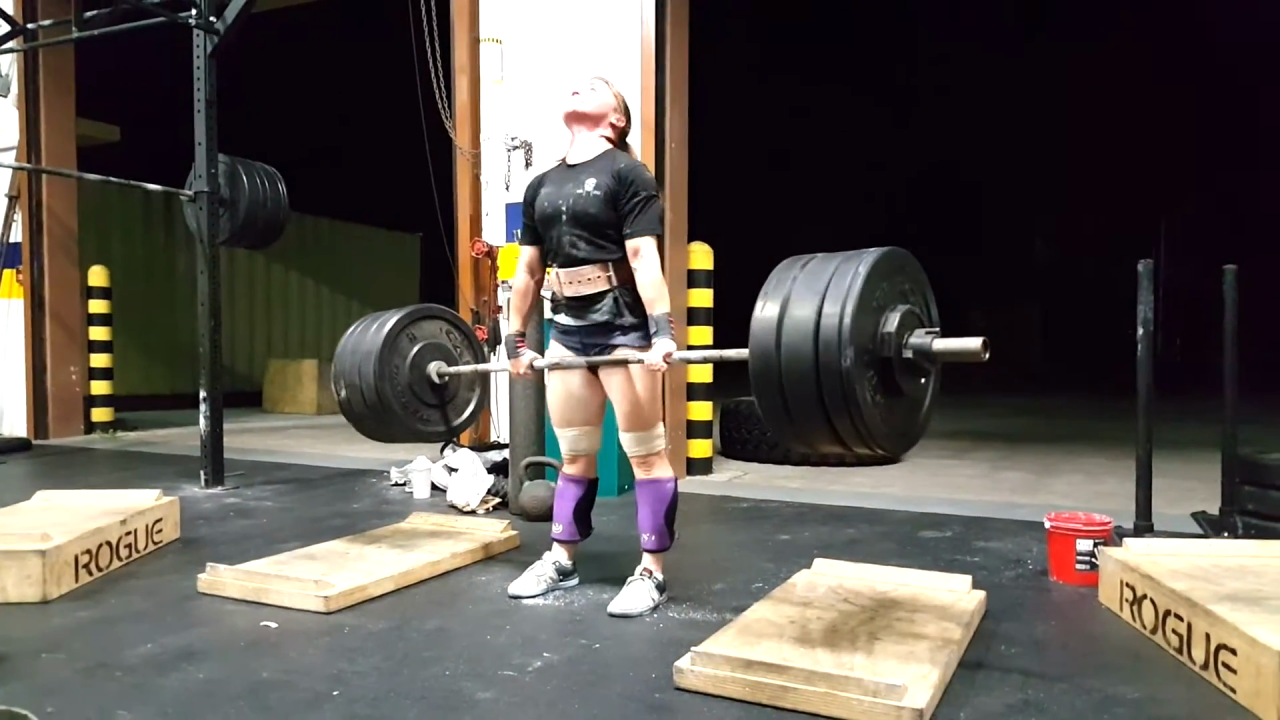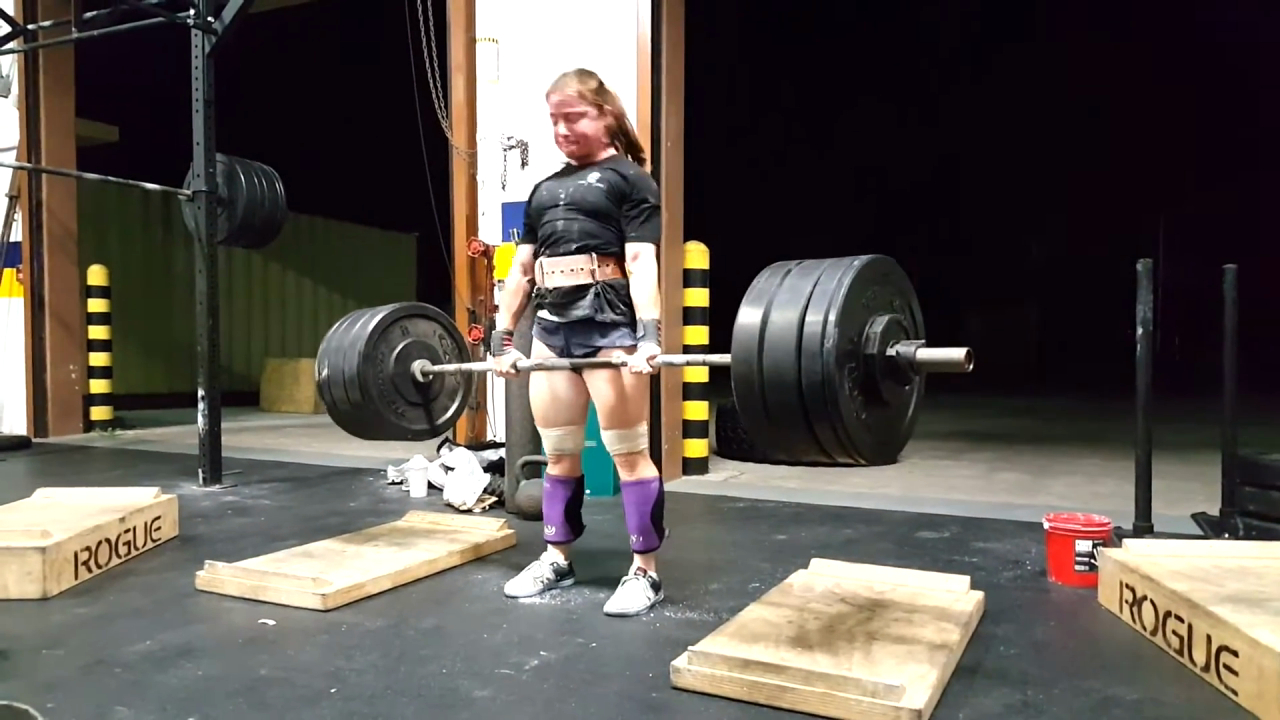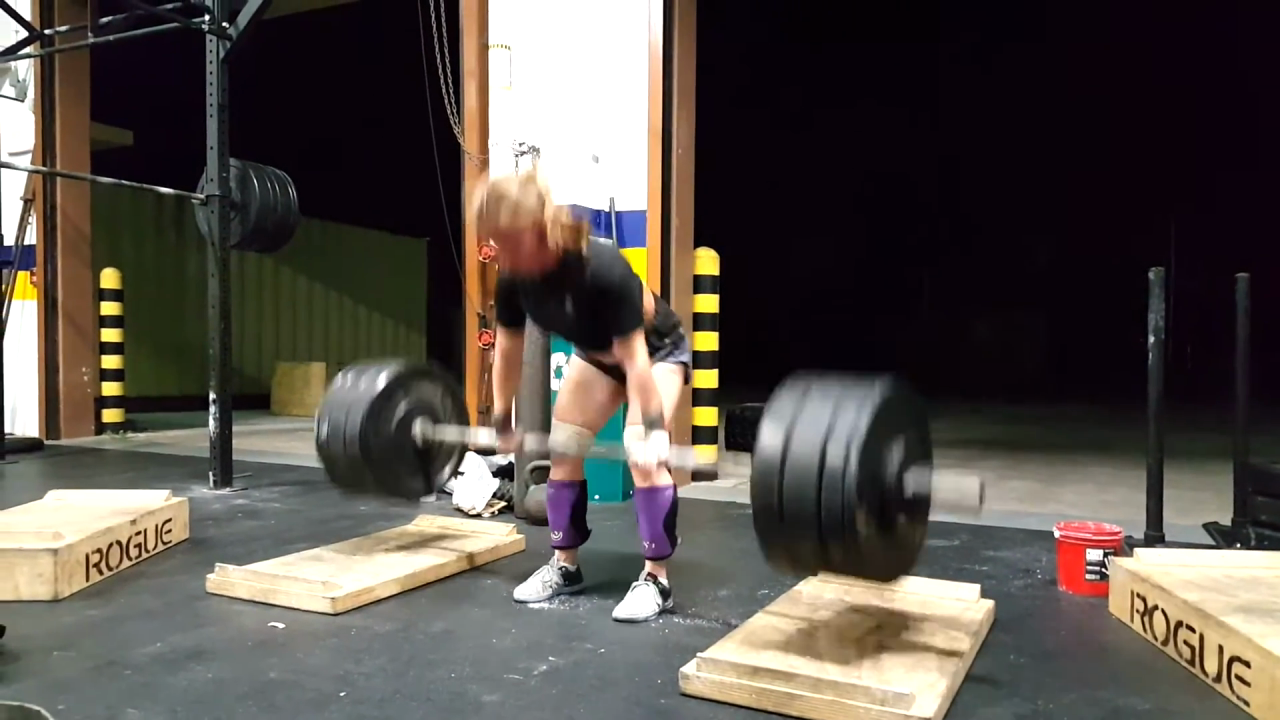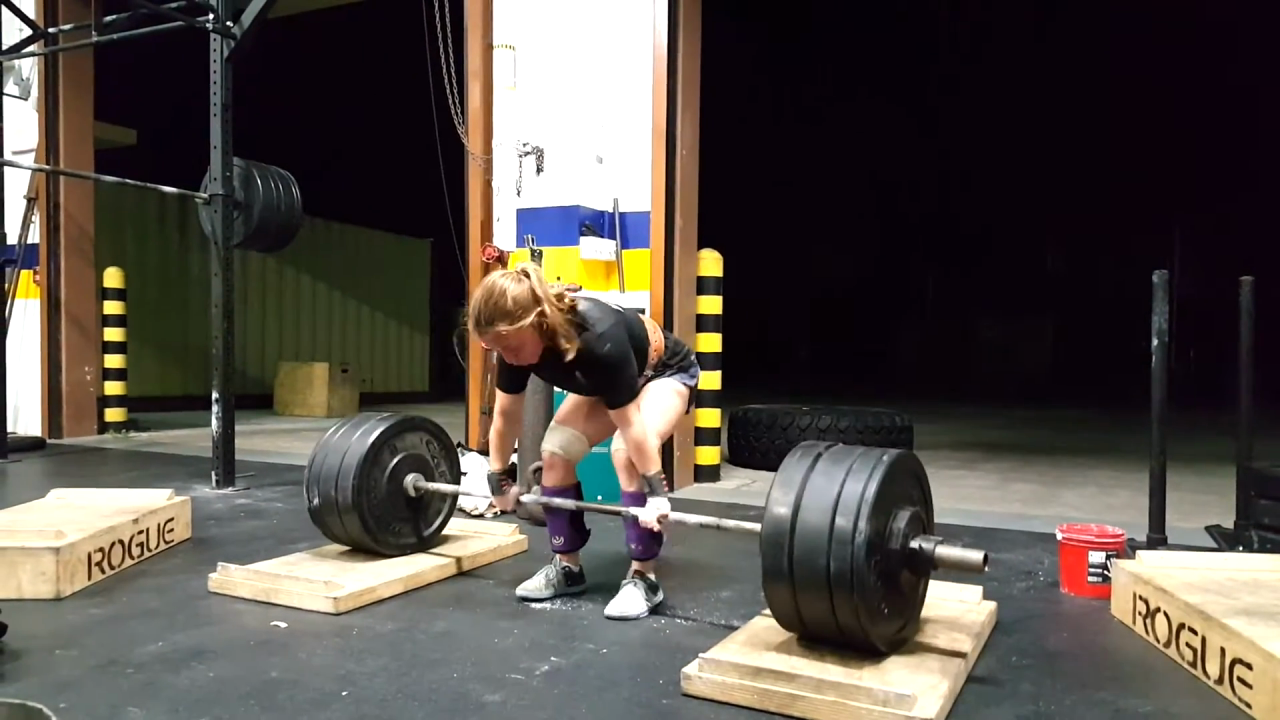
dt=0.5s
person 1, frame 1
left shoulder: (625, 172)
right shoulder: (541, 186)
left elbow: (644, 258)
right elbow: (527, 270)
left wrist: (662, 330)
right wrist: (516, 340)
left hip: (623, 323)
right hip: (567, 326)
left knee: (644, 450)
right knee: (574, 452)
left ankle: (652, 571)
right ankle: (561, 558)
person 1, frame 2
left shoulder: (630, 181)
right shoulder: (544, 189)
left elbow: (642, 264)
right elbow: (521, 269)
left wrist: (649, 333)
right wrist: (502, 337)
left hip: (608, 322)
right hip: (550, 325)
left knee: (627, 450)
right knee: (558, 453)
left ankle: (645, 571)
right ankle: (556, 558)
person 1, frame 3
left shoulder: (598, 271)
right shoulder: (511, 280)
left elbow: (634, 357)
right elbow: (508, 352)
left wrist: (654, 433)
right wrist: (503, 421)
left hip: (657, 350)
right hip: (597, 357)
left knee: (645, 451)
right knee: (562, 453)
left ankle: (656, 576)
right ankle: (564, 565)
person 1, frame 4
left shoulder: (599, 340)
right shoulder: (515, 343)
left elbow: (631, 424)
right elbow: (505, 416)
left wrist: (655, 494)
right wrist: (497, 479)
left hip: (664, 372)
right hip: (602, 384)
left knee: (626, 453)
right knee: (555, 453)
left ankle: (643, 576)
right ankle: (567, 566)
